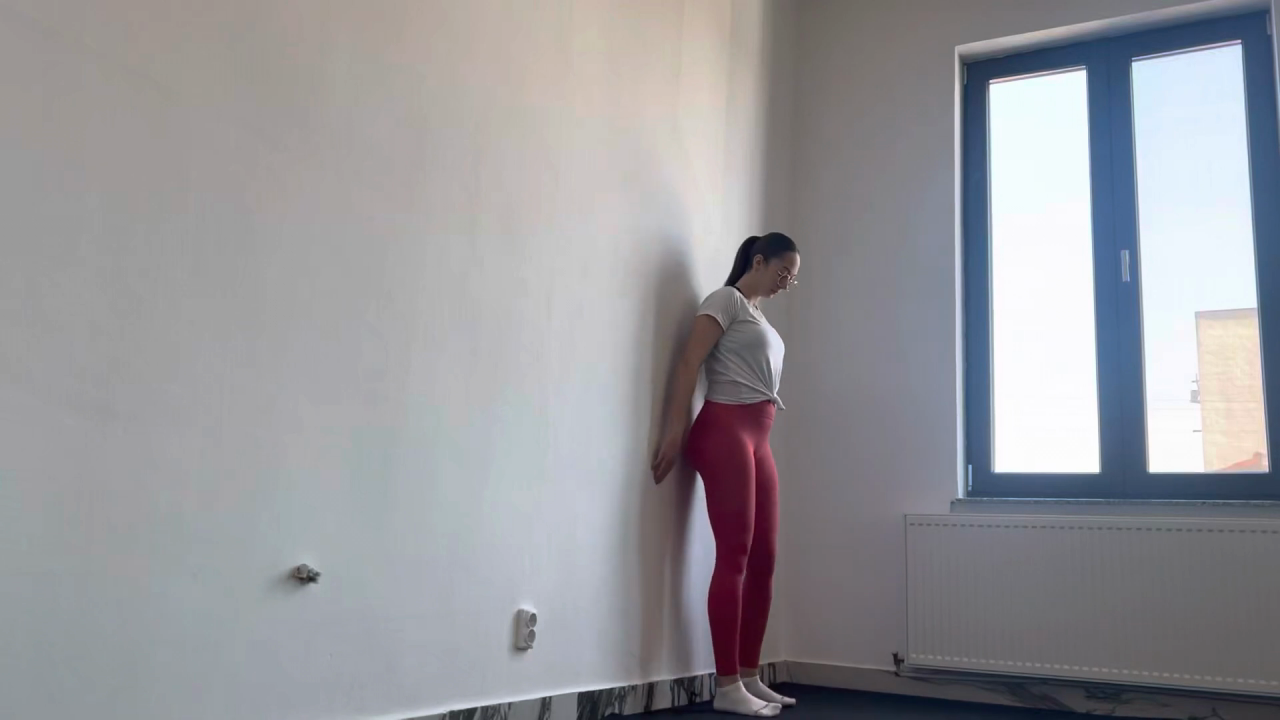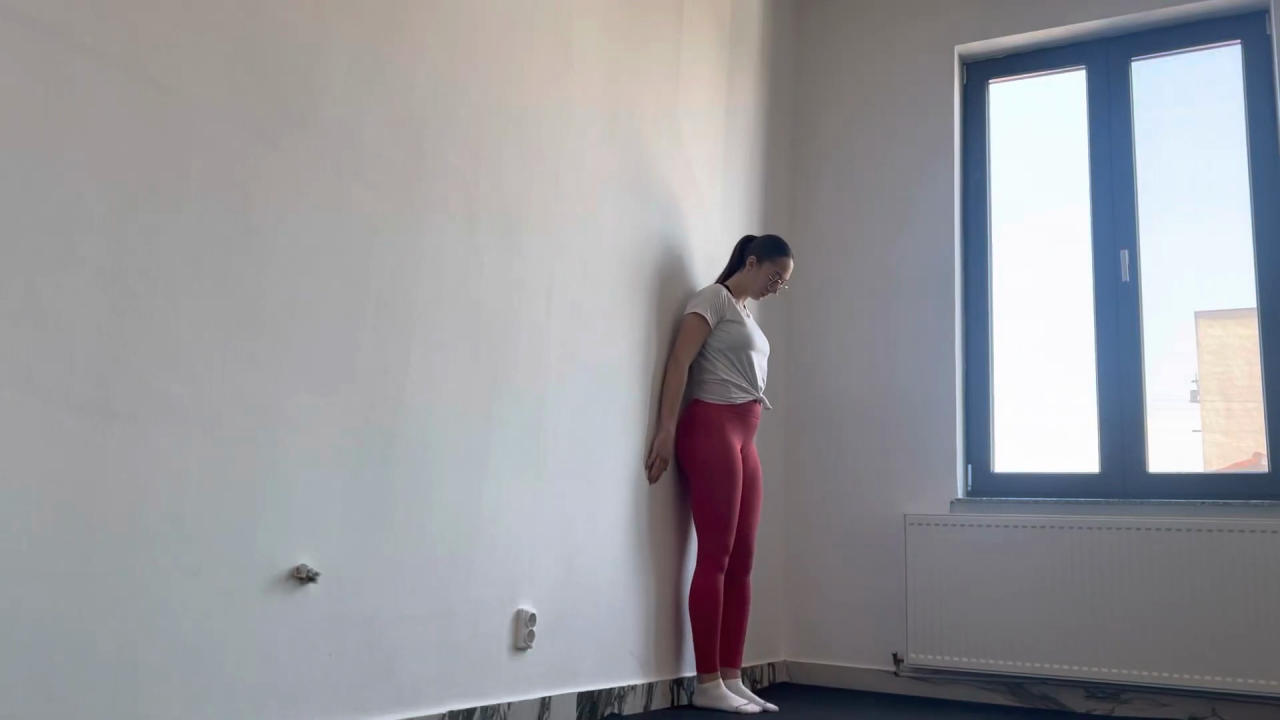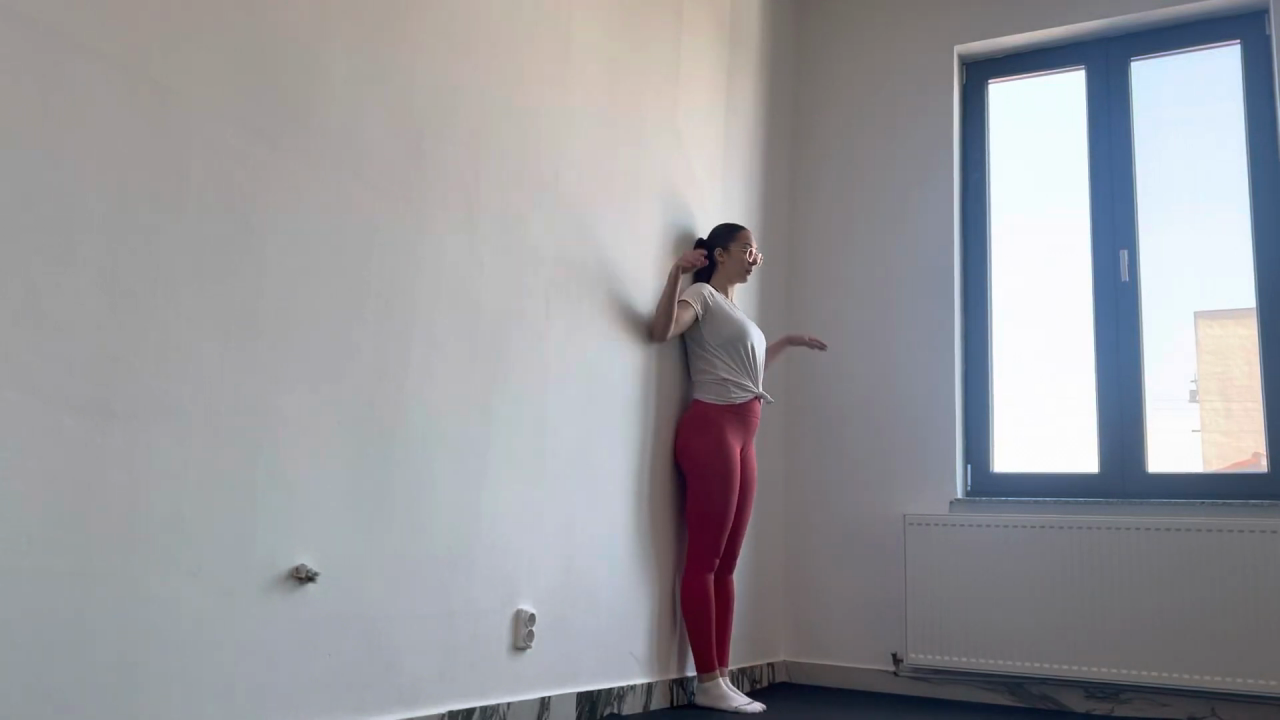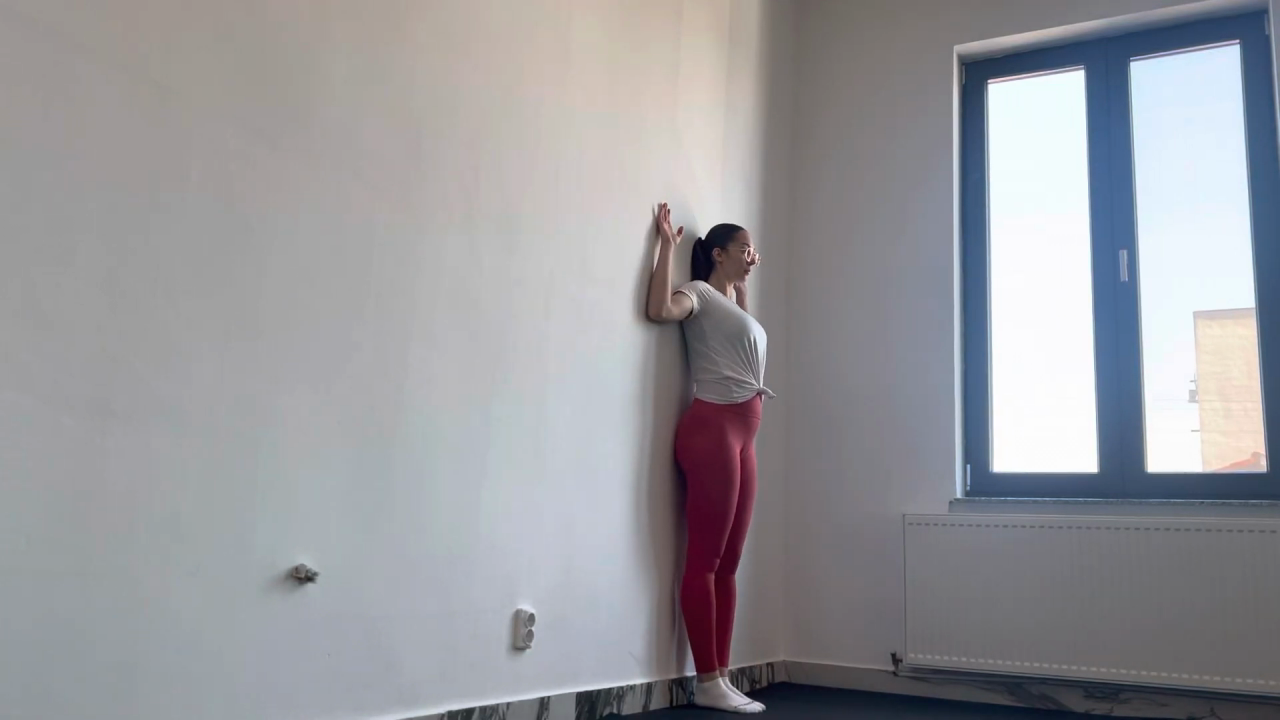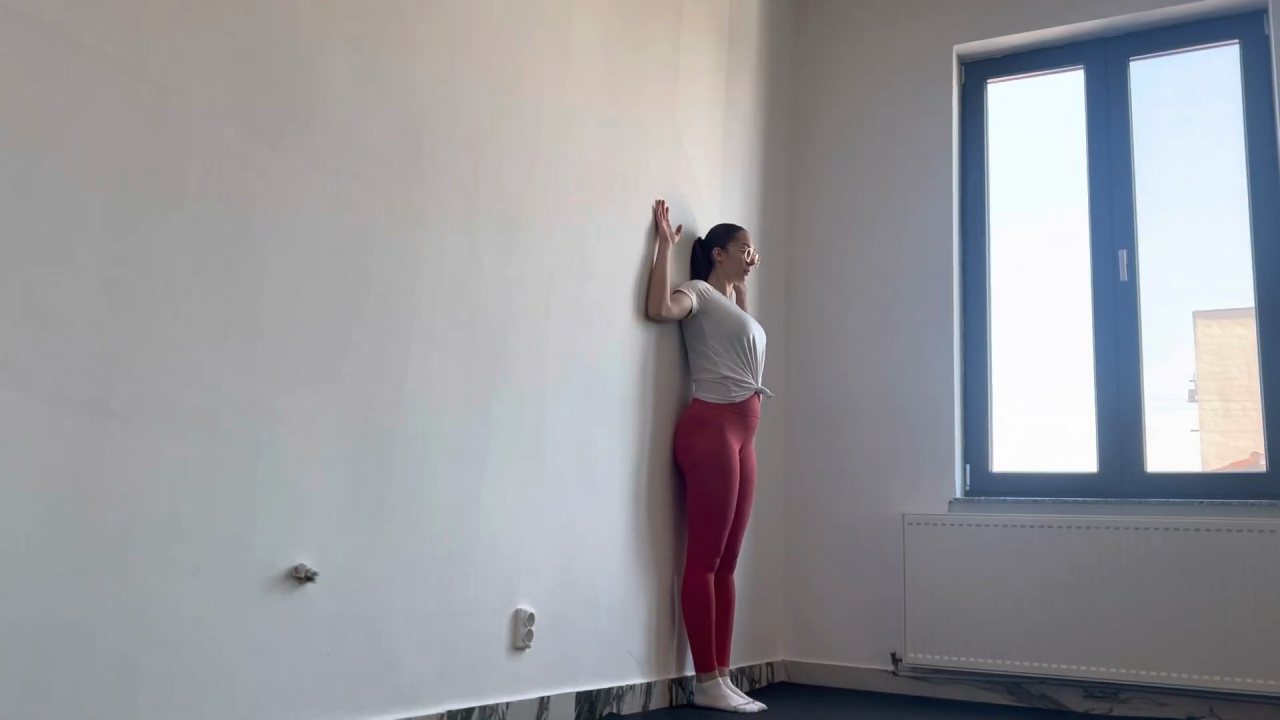
dt=1s
person 1, frame 1
left shoulder: (758, 314)
right shoulder: (726, 300)
right elbow: (689, 364)
left wrist: (755, 442)
right wrist: (673, 433)
left hip: (756, 437)
right hip: (724, 430)
left knee: (763, 559)
right knee: (733, 556)
left ankle: (749, 677)
person 1, frame 2
left shoulder: (746, 312)
right shoulder: (713, 298)
right elbow: (680, 362)
left wrist: (741, 440)
right wrist: (666, 431)
left hip: (743, 435)
right hip: (712, 428)
left knee: (742, 559)
right knee: (715, 556)
left ankle: (731, 679)
right ankle: (708, 683)
person 1, frame 3
left shoulder: (731, 308)
right shoulder: (701, 295)
right elbow: (661, 330)
left wrist: (786, 342)
right wrist: (676, 274)
left hip: (741, 435)
right hip: (711, 428)
left knee: (726, 562)
right knee: (704, 559)
left ankle: (721, 677)
right ankle: (708, 681)
person 1, frame 4
left shoulder: (729, 301)
right shoulder: (698, 292)
right elbow: (659, 309)
left wrist: (742, 287)
right wrist: (667, 246)
left hip: (740, 434)
right hip: (712, 428)
left knee: (728, 563)
right knee: (705, 560)
left ankle: (721, 677)
right ankle: (707, 682)
person 1, frame 5
left shoulder: (728, 300)
right shoulder: (698, 292)
right elbow: (659, 309)
left wrist: (742, 284)
right wrist: (665, 245)
left hip: (740, 434)
right hip: (711, 428)
left knee: (726, 562)
right knee: (704, 560)
left ankle: (722, 677)
right ankle: (706, 682)
